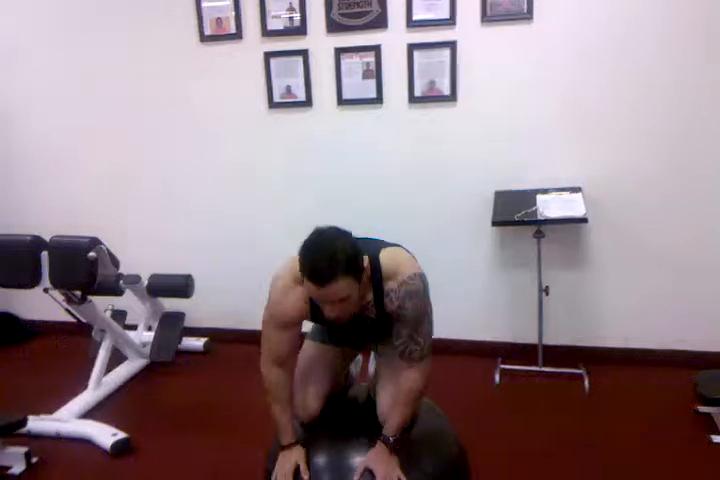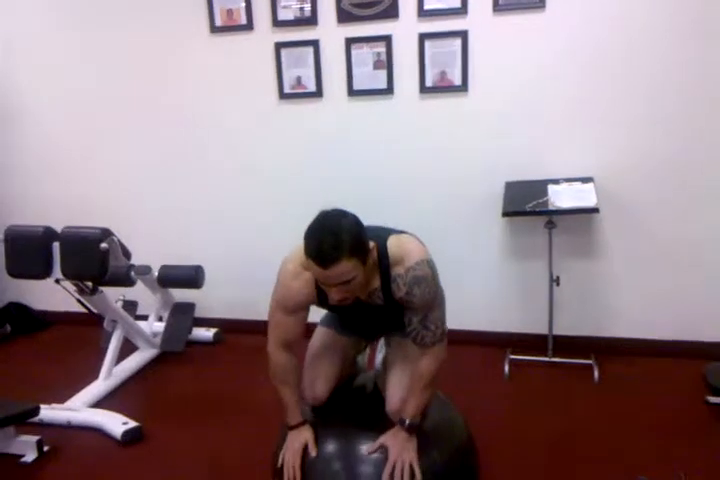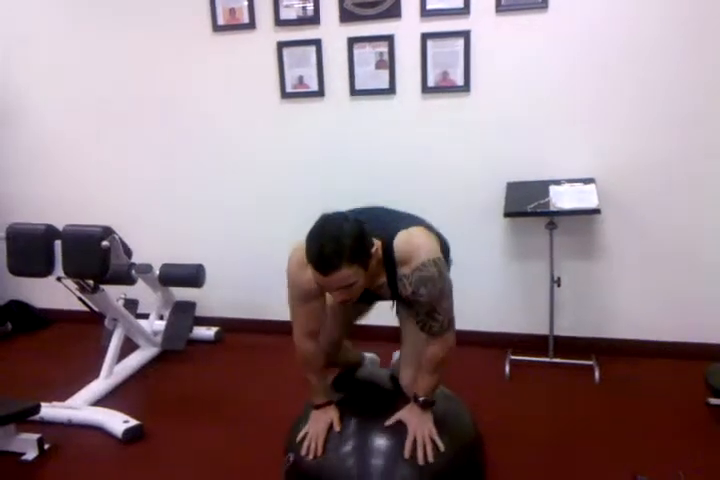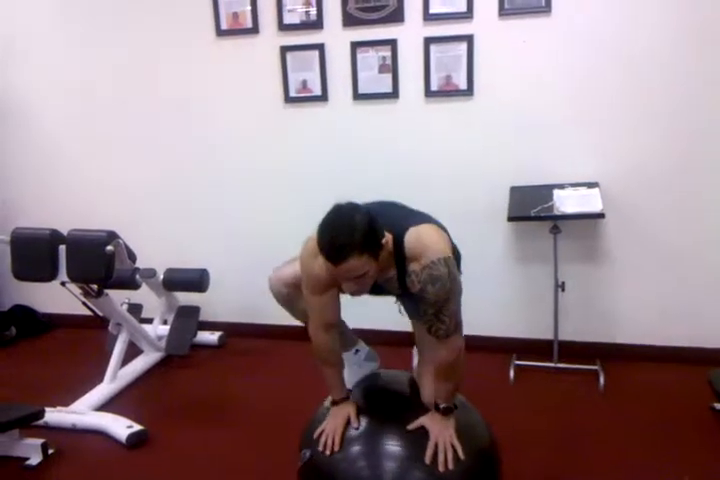
dt=0.5s
person 1, frame 1
left shoulder: (403, 282)
right shoulder: (289, 288)
left elbow: (415, 369)
right elbow: (275, 365)
left wrist: (386, 446)
right wrist: (288, 445)
left hip: (392, 324)
right hip: (335, 328)
left knee: (390, 416)
right knee: (305, 411)
left ankle: (379, 380)
right ankle: (341, 381)
person 1, frame 2
left shoulder: (411, 267)
right shoulder: (296, 274)
left elbow: (432, 350)
right elbow: (280, 349)
left wrist: (407, 428)
right wrist: (296, 424)
left hip: (404, 316)
right hip: (348, 316)
left knee: (398, 410)
right knee: (313, 396)
left ankle: (388, 370)
right ankle: (350, 367)
person 1, frame 3
left shoulder: (421, 262)
right shoulder: (304, 261)
left elbow: (441, 339)
right elbow: (307, 337)
left wrist: (420, 405)
right wrist: (321, 404)
left hip: (410, 272)
right hip: (361, 276)
left knee: (413, 385)
left ankle: (403, 368)
right ankle: (359, 366)
person 1, frame 4
left shoulder: (430, 261)
right shoulder: (316, 254)
left elbow: (449, 344)
right elbow: (323, 329)
left wrist: (443, 412)
right wrist: (339, 399)
left hip: (417, 271)
right hip: (368, 259)
left knee: (433, 398)
right knee: (281, 283)
left ankle: (424, 365)
right ankle: (358, 356)
